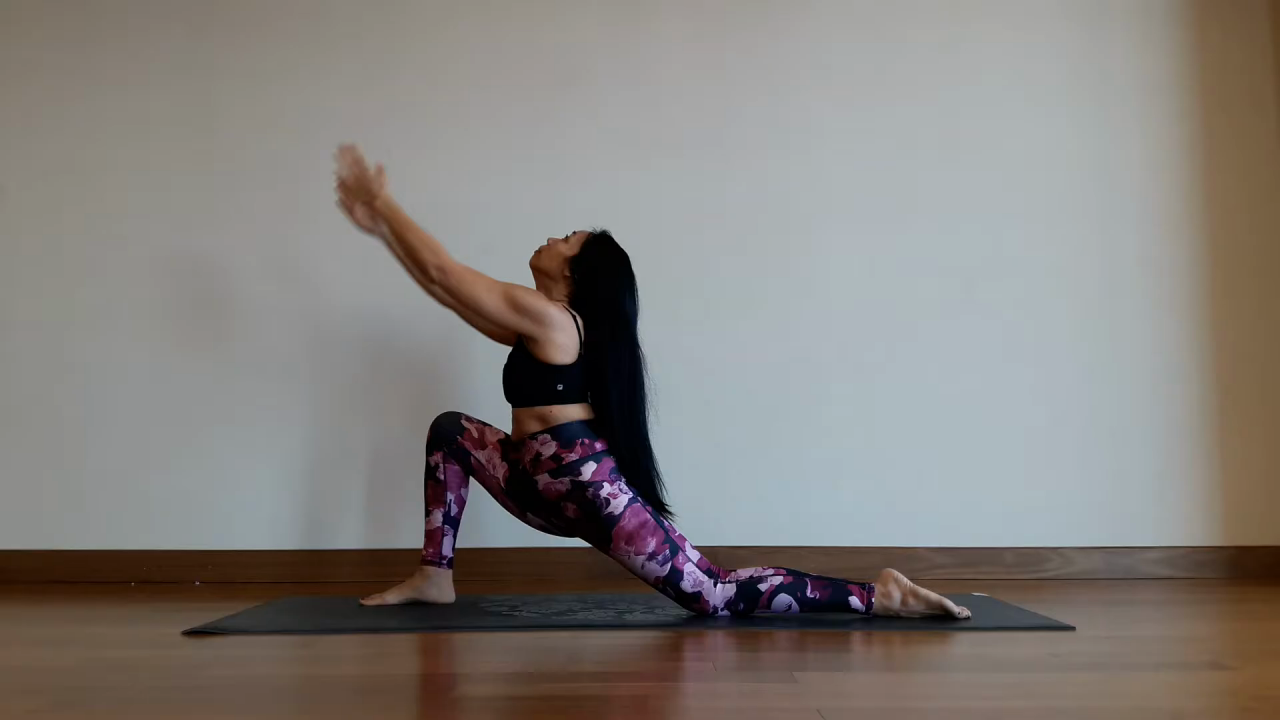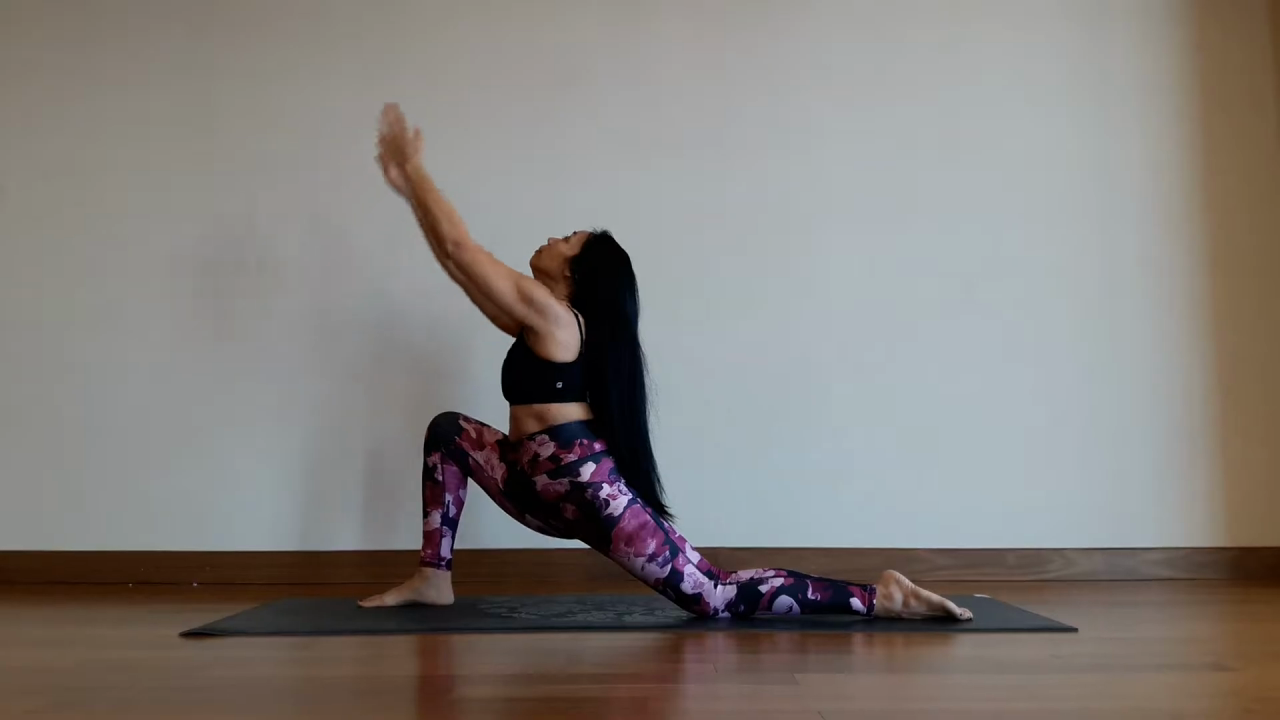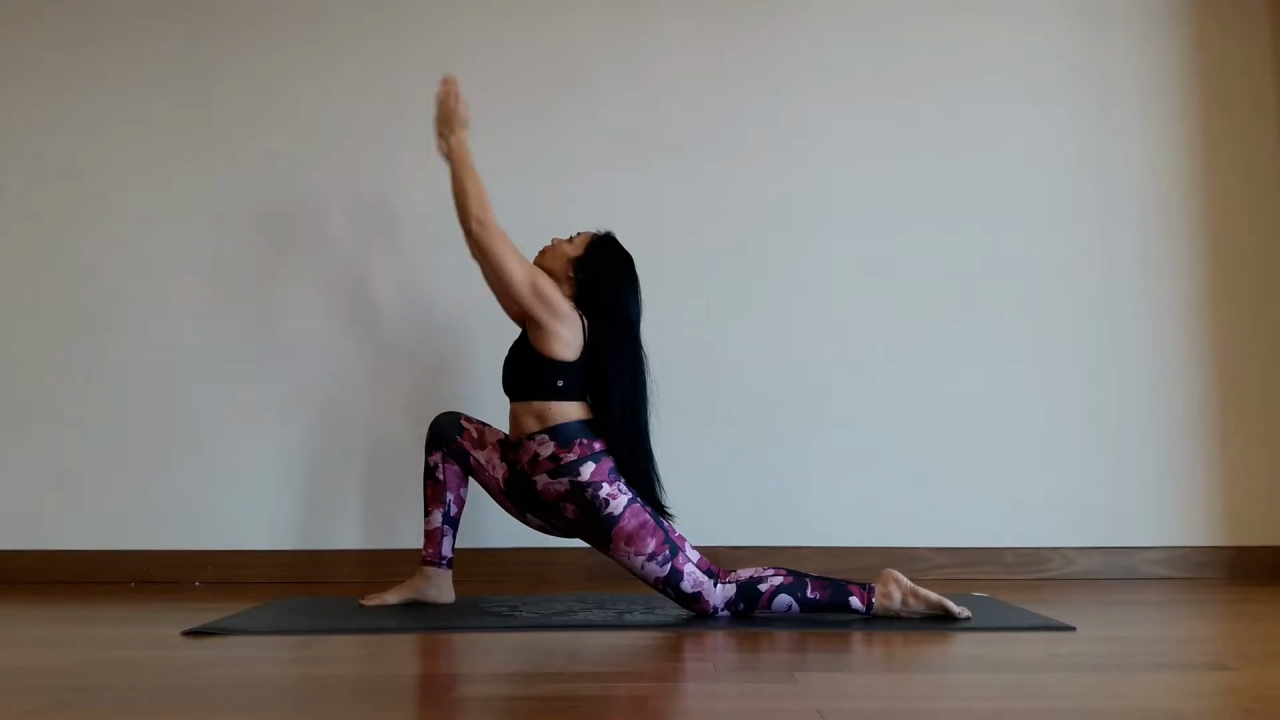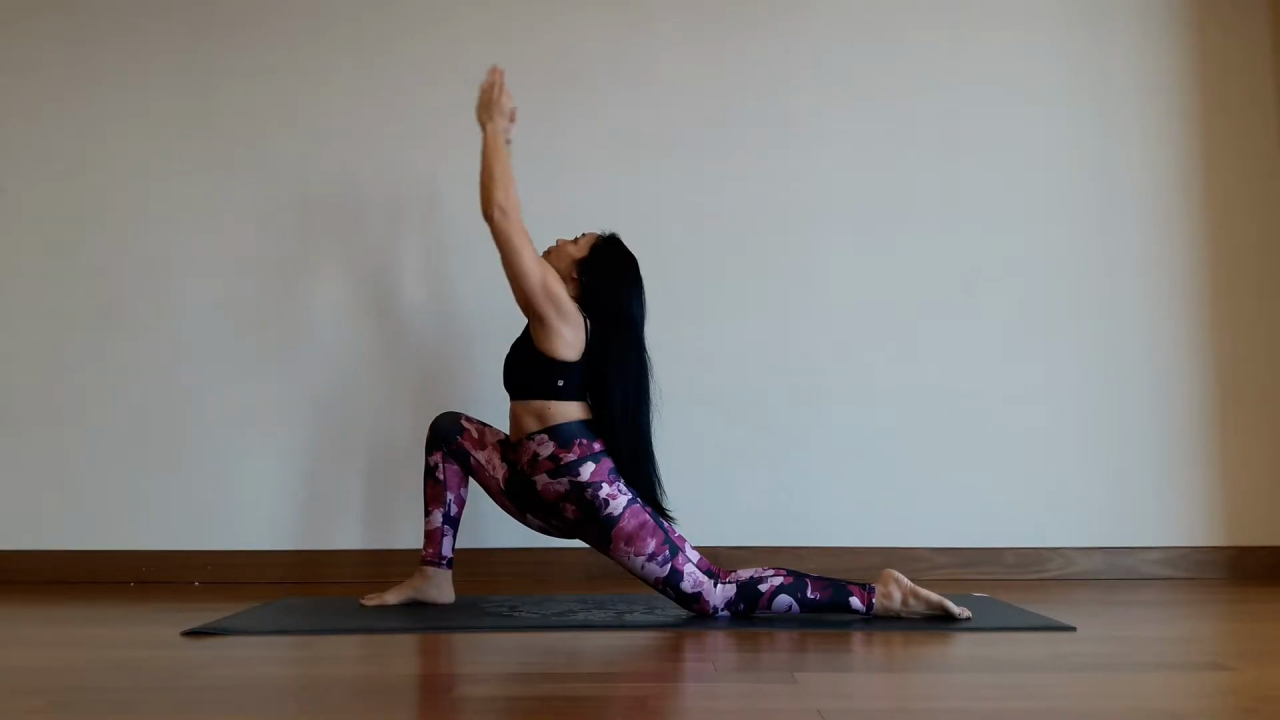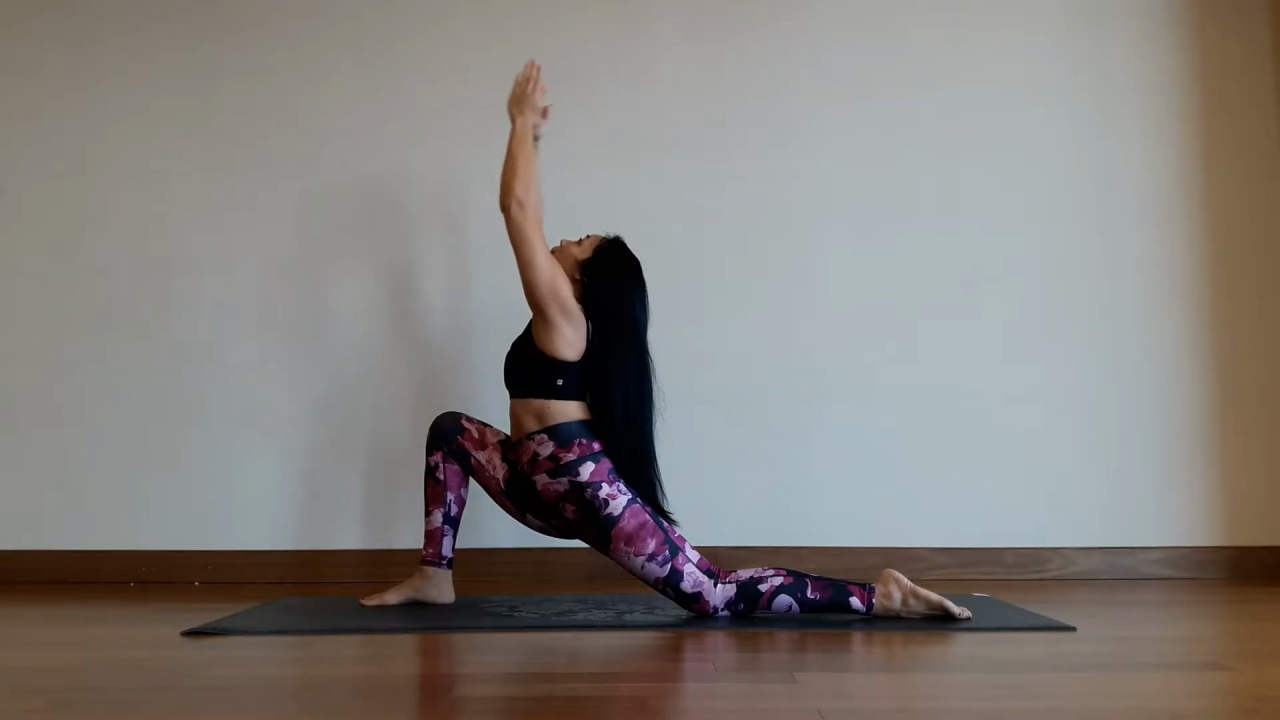
dt=0.2s
person 1, frame 1
left shoulder: (545, 315)
right shoulder: (535, 324)
left elbow: (441, 270)
right elbow: (446, 284)
left wrist: (380, 200)
right wrist: (383, 226)
left hip: (587, 484)
right hip: (555, 485)
left knee: (713, 593)
right knee: (450, 430)
left ankle: (879, 595)
right ankle: (433, 578)
person 1, frame 2
left shoulder: (547, 312)
right shoulder: (538, 320)
left elbow: (460, 246)
right elbow: (461, 267)
left wrist: (417, 169)
right wrist: (412, 191)
left hip: (584, 484)
right hip: (552, 485)
left knee: (712, 595)
right knee: (448, 430)
left ankle: (880, 596)
right ankle: (434, 579)
person 1, frame 3
left shoulder: (552, 310)
right shoulder: (545, 317)
left elbow: (481, 224)
right elbow: (483, 244)
left wrist: (458, 139)
right wrist: (454, 151)
left hip: (583, 484)
right hip: (551, 484)
left knee: (713, 594)
right knee: (449, 430)
left ankle: (880, 596)
right ankle: (434, 577)
person 1, frame 4
left shoulder: (558, 310)
right shoulder: (558, 316)
left elbow: (500, 213)
right elbow: (508, 221)
left wrist: (493, 129)
right wrist: (498, 134)
left hip: (582, 482)
right hip: (551, 484)
left knee: (714, 594)
right knee: (449, 430)
left ankle: (879, 596)
right ankle: (434, 577)
person 1, frame 5
left shoulder: (561, 310)
right shoulder: (565, 317)
left elbow: (515, 208)
right elbow: (527, 216)
left wrist: (524, 125)
right wrist: (527, 131)
left hip: (582, 483)
right hip: (550, 484)
left knee: (713, 594)
right knee: (450, 430)
left ankle: (878, 596)
right ankle: (435, 577)
